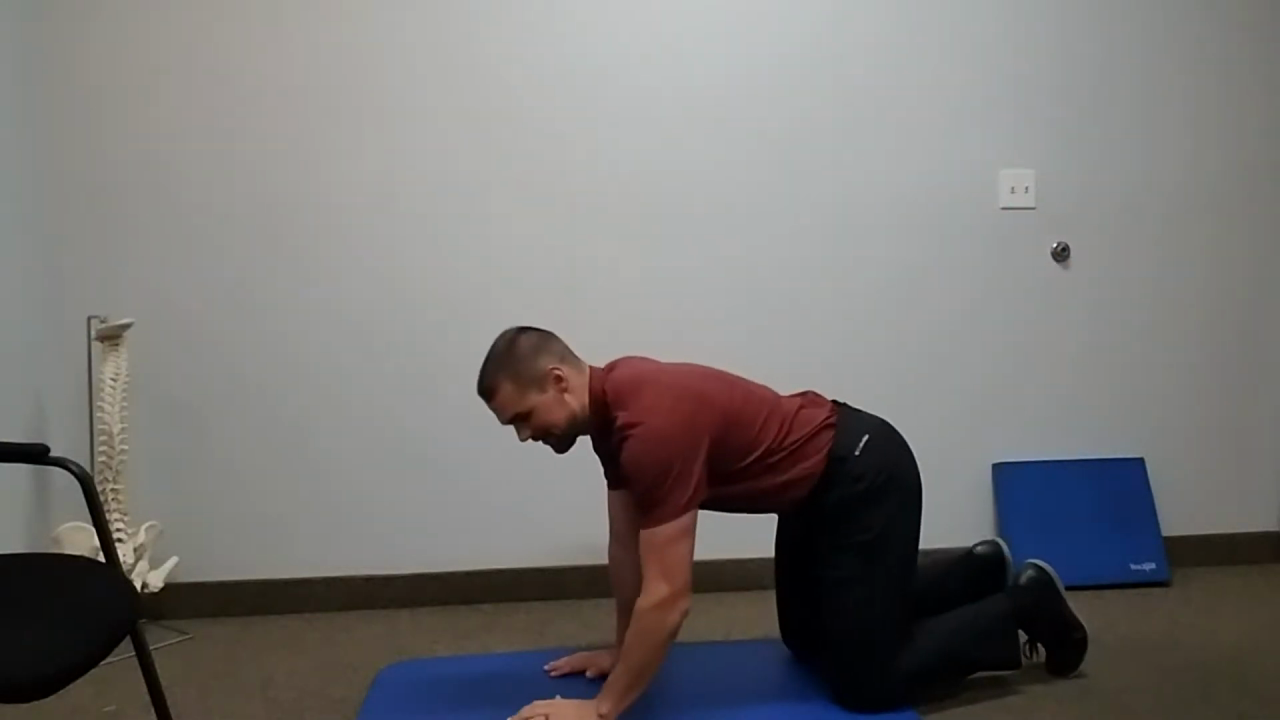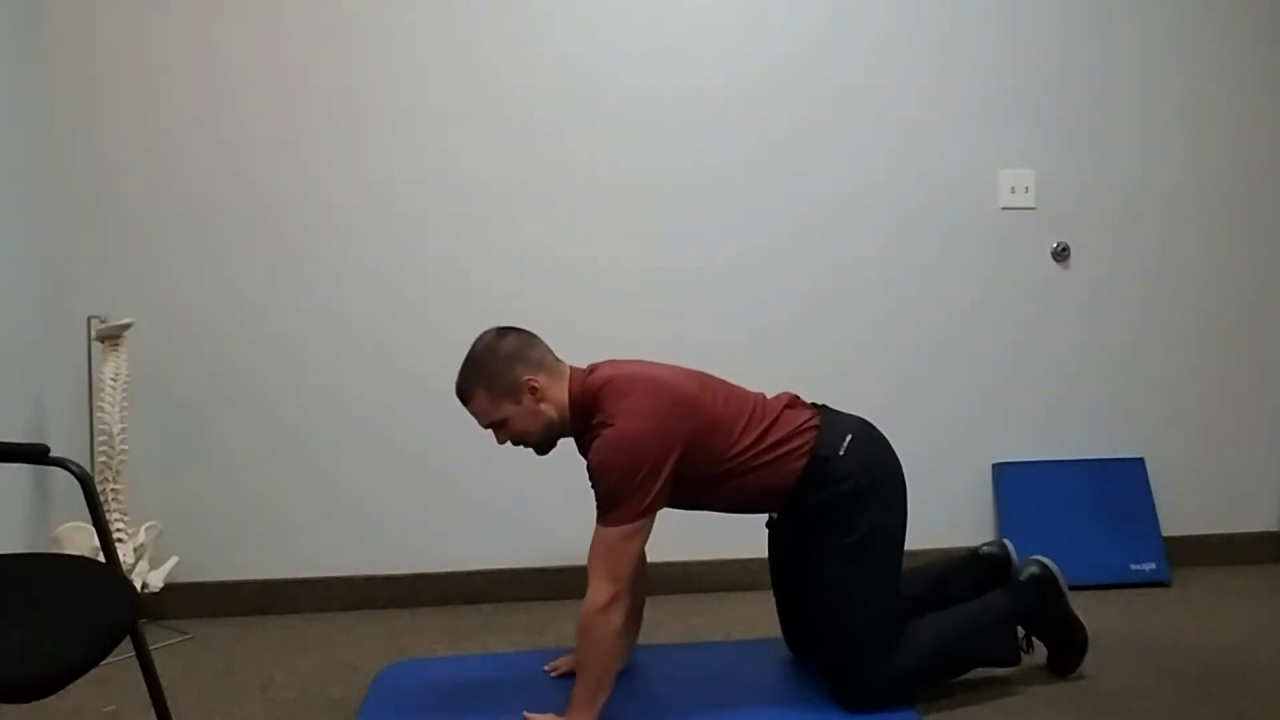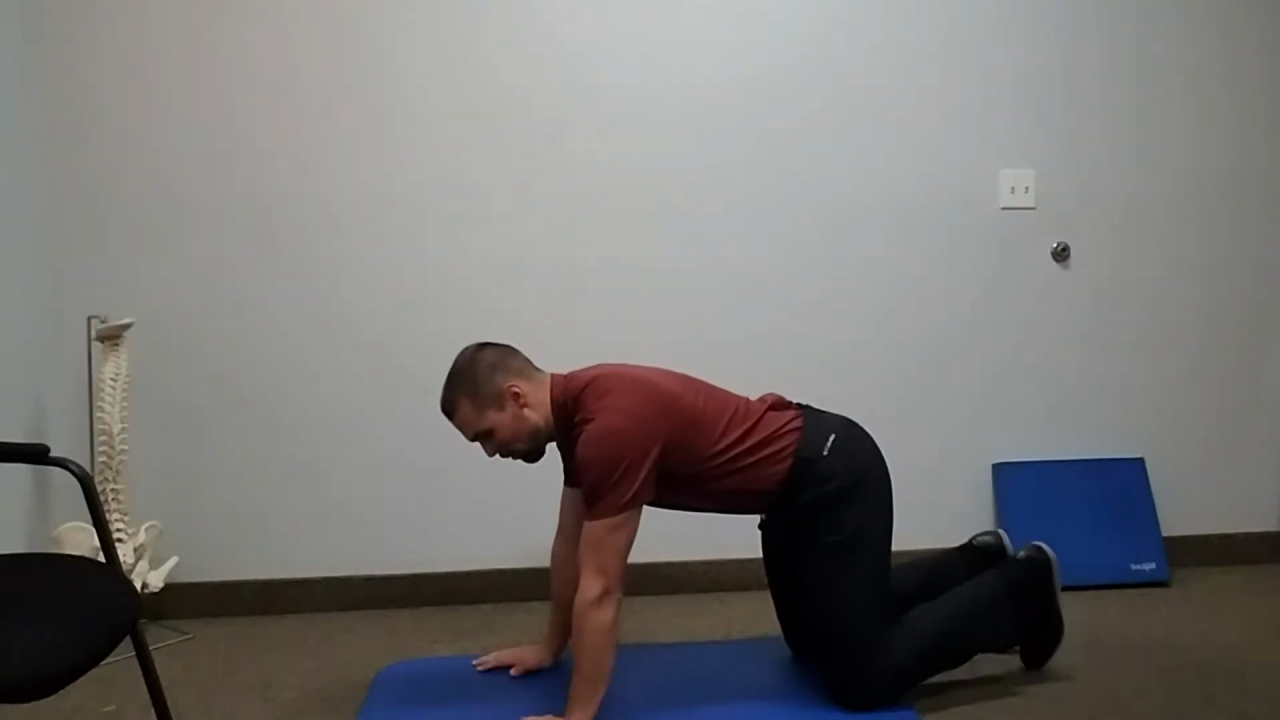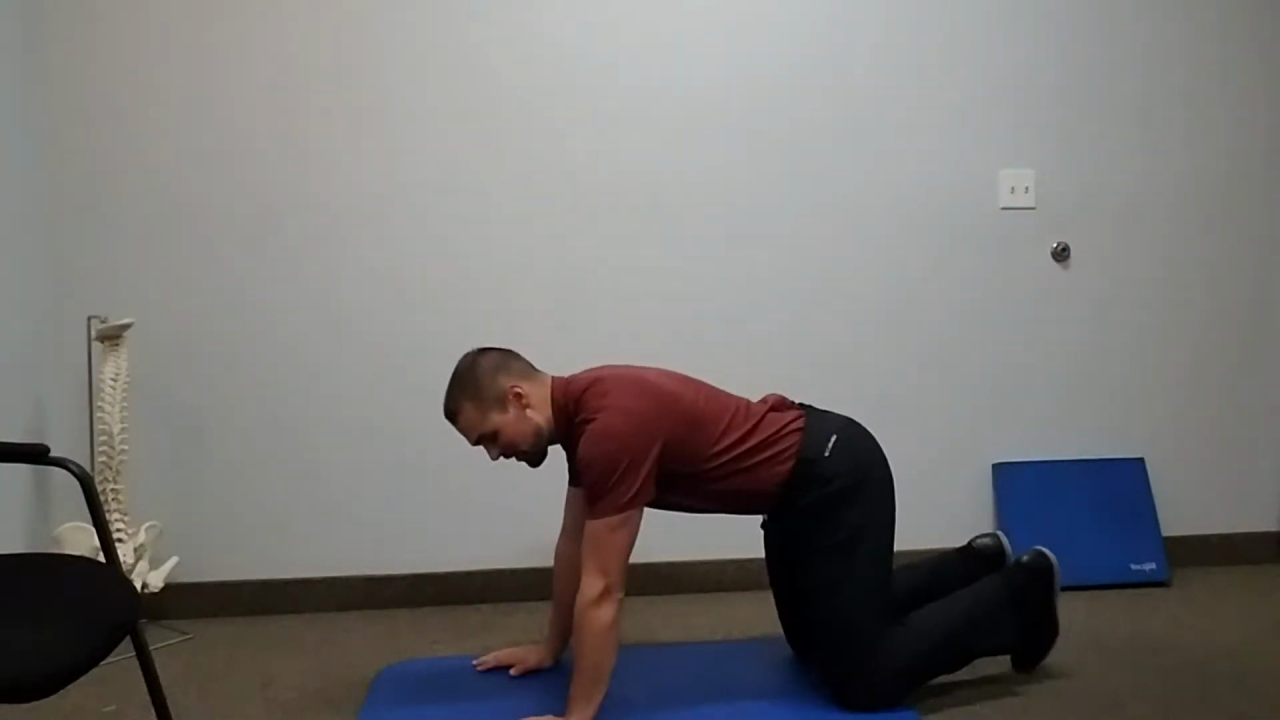
dt=0.5s
person 1, frame 1
left shoulder: (652, 429)
right shoulder: (611, 398)
left elbow: (668, 597)
right elbow: (627, 544)
right wrist: (622, 651)
left hip: (865, 476)
right hip: (817, 480)
right knee: (807, 641)
left ankle: (1024, 604)
right ankle: (976, 574)
person 1, frame 2
left shoulder: (626, 430)
right shoulder: (598, 392)
left elbow: (606, 594)
right elbow: (626, 553)
right wrist: (618, 646)
left hip: (847, 479)
right hip: (811, 478)
right knee: (811, 642)
left ankle: (1023, 601)
right ankle: (981, 573)
person 1, frame 3
left shoulder: (609, 429)
right shoulder: (580, 408)
left elbow: (600, 591)
right elbow: (570, 547)
right wrist: (549, 647)
left hip: (833, 477)
right hip: (798, 479)
right knee: (813, 640)
left ankle: (1017, 586)
right ankle: (974, 564)
person 1, frame 4
left shoulder: (610, 428)
right shoulder: (583, 408)
left elbow: (601, 591)
right elbow: (573, 547)
right wrist: (550, 647)
left hip: (836, 476)
right hip: (800, 478)
right knee: (815, 640)
left ankle: (1016, 593)
right ankle: (975, 567)
